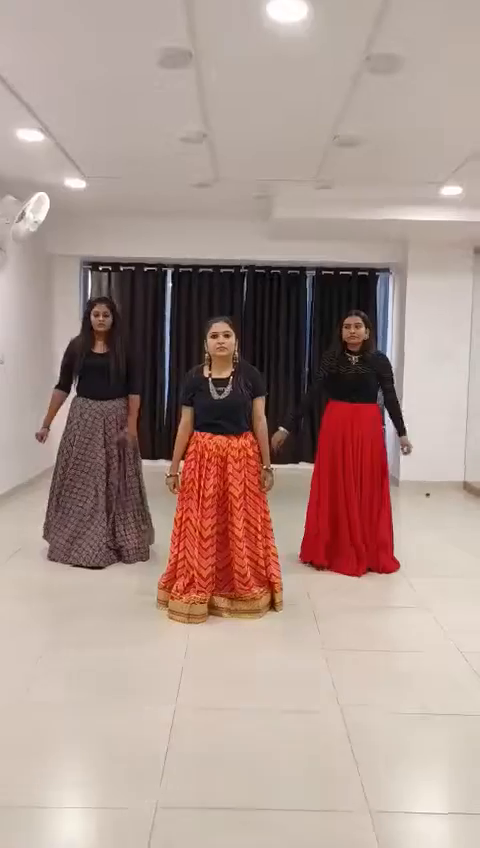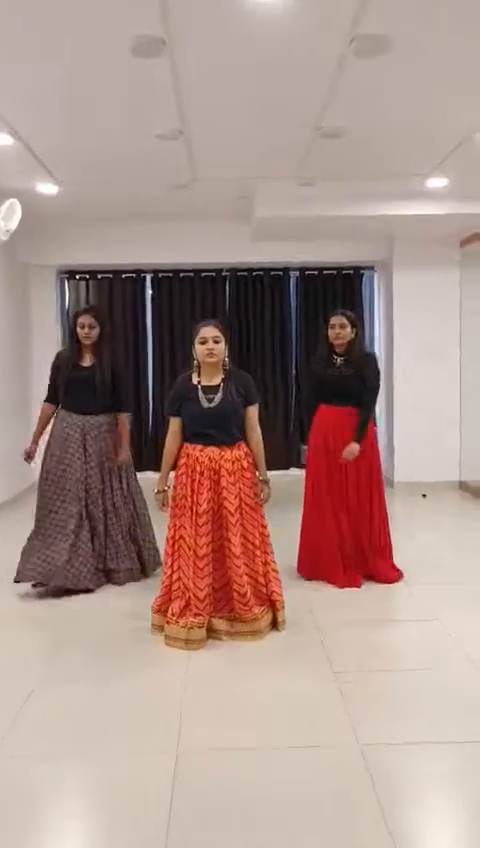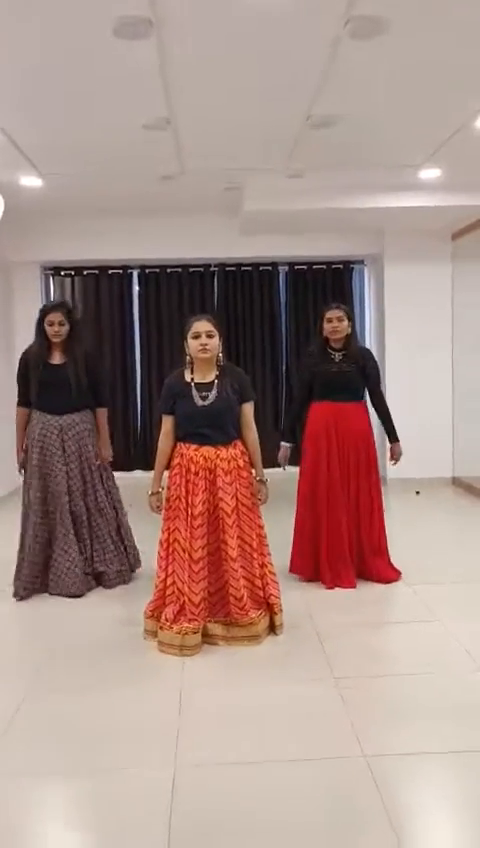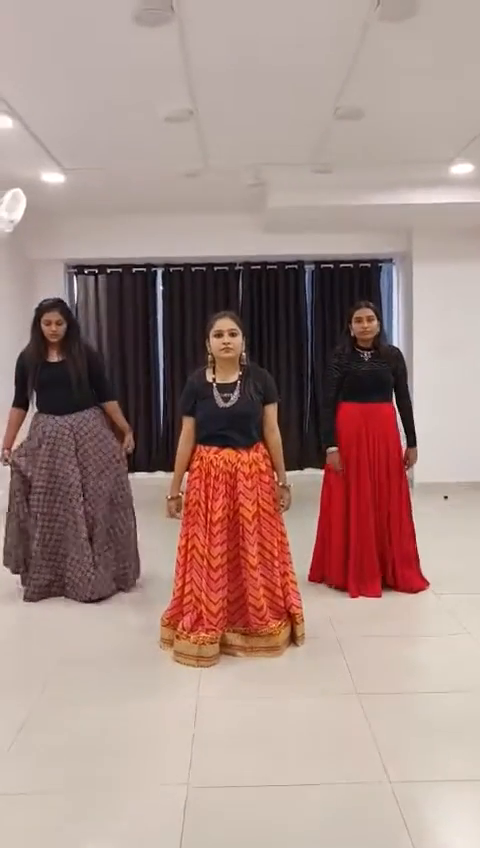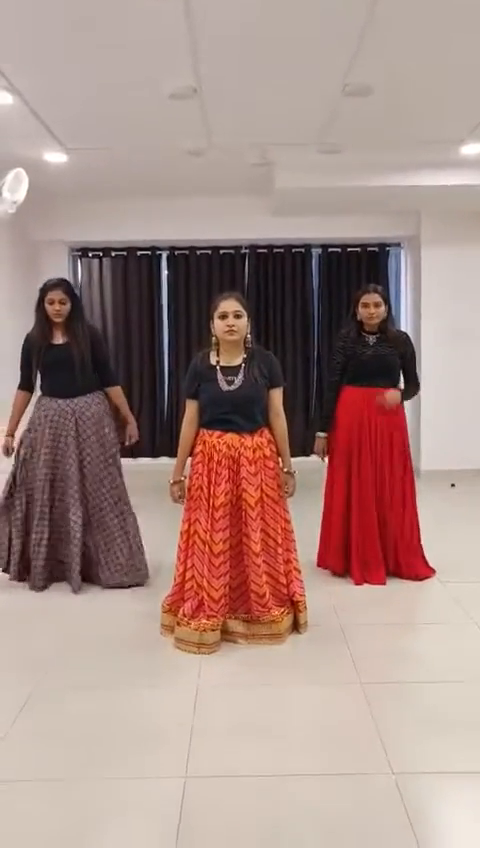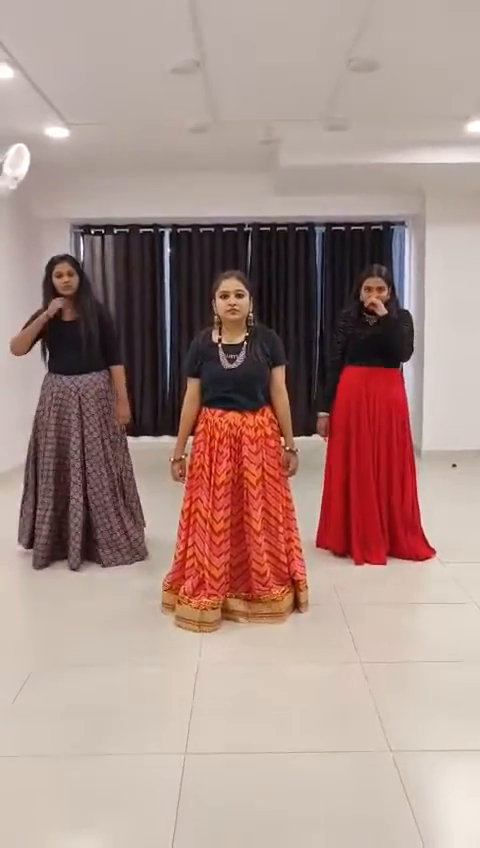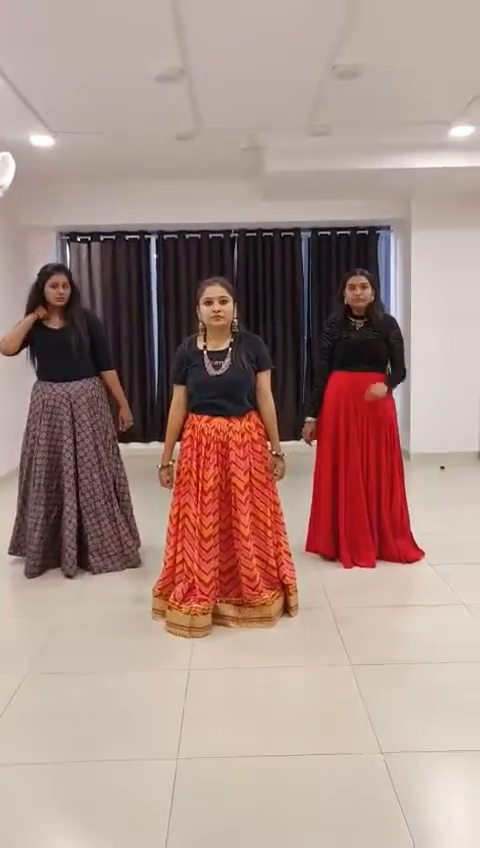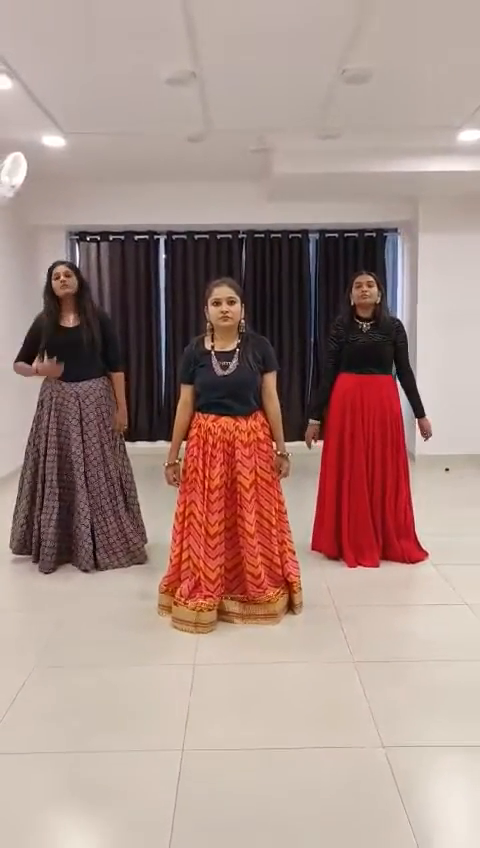
dt=0.5s
person 1, frame 1
left shoulder: (250, 375)
right shoulder: (195, 378)
left elbow: (259, 421)
right elbow: (185, 425)
left wrist: (266, 465)
right wrist: (173, 468)
left hip: (241, 458)
right hip: (203, 458)
left knee: (241, 525)
right knee: (202, 526)
left ankle: (242, 589)
right ankle: (196, 589)
person 1, frame 2
left shoulder: (242, 382)
right shoulder: (183, 386)
left elbow: (253, 431)
right elbow: (174, 436)
left wrist: (263, 476)
right wrist: (162, 482)
left hip: (236, 470)
right hip: (195, 472)
left knee: (238, 541)
right knee: (195, 543)
left ankle: (242, 608)
right ankle: (193, 611)
person 1, frame 3
left shoulder: (236, 378)
right shoulder: (175, 384)
left elbow: (249, 428)
right elbow: (167, 436)
left wrist: (259, 475)
right wrist: (156, 485)
left hip: (231, 470)
right hip: (188, 472)
left knee: (234, 543)
right knee: (189, 545)
left ankle: (238, 612)
right ankle: (188, 616)
person 1, frame 4
left shoulder: (260, 379)
right shoulder: (196, 383)
left elbow: (271, 431)
right elbow: (186, 437)
left wrist: (282, 481)
right wrist: (174, 488)
left hip: (253, 474)
right hip: (208, 476)
left knee: (255, 551)
right knee: (209, 553)
left ankle: (257, 622)
right ankle: (206, 626)
person 1, frame 5
left shoulder: (265, 362)
right shoulder: (200, 366)
left elbow: (277, 416)
right elbow: (190, 421)
left wrist: (287, 466)
right wrist: (177, 473)
left hip: (257, 459)
right hip: (212, 460)
left knee: (258, 537)
right knee: (212, 539)
left ankle: (261, 611)
right ankle: (208, 613)
person 1, frame 6
left shoulder: (267, 340)
right shoulder: (202, 344)
left elbow: (279, 394)
right elbow: (192, 399)
left wrist: (290, 444)
right wrist: (178, 451)
left hip: (259, 437)
right hip: (214, 439)
left knee: (260, 515)
right knee: (213, 517)
left ankle: (262, 588)
right ankle: (210, 591)
person 1, frame 7
left shoulder: (252, 345)
right shoulder: (187, 351)
left elbow: (265, 399)
right elbow: (178, 406)
left wrist: (276, 449)
right wrist: (165, 458)
left hip: (246, 443)
right hip: (201, 445)
left knee: (247, 521)
right knee: (201, 523)
left ankle: (252, 593)
right ankle: (198, 596)
person 1, frame 8
left shoulder: (259, 347)
right shoulder: (195, 351)
left elbow: (270, 400)
right elbow: (185, 405)
left wrist: (281, 449)
right wrist: (172, 457)
left hip: (251, 442)
right hip: (207, 443)
left knee: (253, 519)
right knee: (206, 521)
left ankle: (255, 590)
right ankle: (203, 593)
person 2, frame 1
left shoulder: (123, 348)
right shoulder: (76, 347)
left elbow: (134, 389)
right elbow: (63, 386)
left wrist: (132, 422)
right wrist: (46, 423)
left hip: (116, 418)
right hip: (84, 417)
left knee: (116, 482)
right knee: (81, 481)
left ankle: (121, 540)
right ankle: (76, 542)
person 2, frame 2
left shoulder: (111, 361)
right shoulder: (63, 359)
left elbow: (122, 406)
right elbow: (51, 400)
left wrist: (123, 446)
right wrist: (35, 439)
left hip: (102, 434)
right hip: (67, 434)
left knee: (106, 500)
right knee: (62, 502)
left ankle: (113, 563)
right ankle: (60, 566)
person 2, frame 3
left shoulder: (83, 357)
right shoulder: (30, 357)
left elbow: (99, 401)
right elbow: (24, 403)
left wrist: (105, 442)
right wrist: (20, 446)
left hip: (80, 433)
right hip: (43, 436)
left knee: (87, 502)
right knee: (46, 505)
left ankle: (97, 566)
right ankle: (45, 572)
person 2, frame 4
left shoulder: (84, 353)
right shoulder: (28, 358)
left elbow: (105, 395)
left wrist: (126, 430)
left hip: (87, 433)
right hip: (47, 437)
left knee: (94, 505)
right knee: (49, 509)
left ankle: (94, 576)
right ankle: (49, 577)
person 2, frame 5
left shoulder: (88, 335)
right shoulder: (34, 340)
left elbow: (108, 380)
right elbow: (25, 386)
left wrist: (130, 418)
left hip: (90, 416)
right hip: (50, 419)
left knee: (96, 491)
right knee: (50, 493)
left ankle: (101, 563)
right ankle: (50, 563)
person 2, frame 6
left shoulder: (97, 313)
right shoulder: (43, 316)
left elbow: (114, 359)
right elbow: (17, 348)
left wrist: (122, 400)
right wrist: (48, 314)
left hip: (95, 394)
right hip: (58, 397)
left knee: (99, 467)
right knee: (57, 468)
left ankle: (107, 540)
right ankle: (56, 539)
person 2, frame 7
left shoulder: (86, 320)
right shoulder: (33, 326)
left elbow: (105, 364)
left wrist: (123, 404)
right wrist: (32, 317)
left hip: (87, 401)
right hip: (49, 404)
left knee: (92, 474)
right knee: (49, 476)
left ankle: (99, 546)
right ankle: (47, 547)
person 2, frame 8
left shoulder: (98, 319)
right shoulder: (43, 322)
left elbow: (115, 366)
right elbow: (20, 363)
left wrist: (121, 407)
right wrist: (39, 369)
left hip: (95, 401)
right hip: (57, 402)
left knee: (99, 473)
right knee: (55, 475)
left ankle: (106, 543)
right ankle: (54, 543)
person 3, frame 1
left shoulder: (378, 360)
right shoulder: (331, 359)
left elbow: (390, 397)
right elbow: (312, 394)
left wrist: (402, 432)
right wrist: (286, 427)
left hip: (367, 428)
right hip: (335, 426)
left knee: (367, 491)
right knee: (332, 490)
left ankle: (369, 553)
right ankle: (330, 550)
person 3, frame 2
left shoulder: (366, 360)
right shoulder: (320, 361)
left elbow: (368, 404)
right elbow: (314, 402)
left wrist: (357, 441)
right wrist: (307, 440)
left hip: (358, 432)
right hip: (324, 433)
left knee: (361, 500)
right knee: (326, 499)
left ankle: (369, 562)
right ankle: (329, 563)
person 3, frame 3
left shoulder: (363, 356)
right shoulder: (314, 357)
left elbow: (377, 397)
right elbow: (300, 400)
left wrist: (394, 438)
right wrist: (286, 440)
left hip: (355, 430)
right hip: (321, 431)
left knee: (359, 497)
right knee: (323, 497)
left ankle: (368, 562)
right ankle: (326, 563)
person 3, frame 4
left shoulder: (393, 355)
right shoulder: (341, 356)
left elbow: (404, 400)
right elbow: (329, 402)
left wrist: (412, 443)
right wrist: (330, 446)
left hip: (384, 432)
right hip: (348, 432)
left knee: (388, 503)
right knee: (349, 504)
left ankle: (394, 570)
right ankle: (350, 571)
person 3, frame 5
left shoulder: (400, 340)
right shoulder: (346, 340)
left elbow: (414, 383)
right elbow: (333, 385)
left wrist: (400, 394)
right wrist: (323, 430)
left hip: (388, 420)
right hip: (351, 418)
left knee: (391, 490)
right knee: (352, 489)
left ankle: (398, 558)
right ankle: (354, 558)
person 3, frame 6
left shoulder: (401, 317)
right shoulder: (348, 318)
left elbow: (404, 353)
right elbow: (335, 364)
left wrist: (384, 316)
right wrist: (324, 408)
left hip: (388, 398)
right hip: (351, 397)
left knee: (391, 469)
right knee: (352, 469)
left ankle: (397, 537)
right ankle: (353, 537)
person 3, frame 7
left shoulder: (387, 324)
right shoulder: (334, 325)
left elbow: (400, 370)
right elbow: (323, 371)
left wrist: (385, 386)
right wrist: (311, 415)
left hip: (377, 404)
right hip: (339, 402)
left knee: (380, 473)
right knee: (340, 473)
left ankle: (387, 540)
right ankle: (343, 540)
person 3, frame 8
left shoulder: (393, 326)
right shoulder: (340, 327)
left elbow: (404, 371)
right elbow: (329, 372)
left wrist: (420, 413)
right wrist: (315, 417)
left hip: (383, 404)
right hip: (346, 403)
left knee: (385, 473)
right knee: (347, 473)
left ankle: (391, 541)
right ankle: (348, 541)
